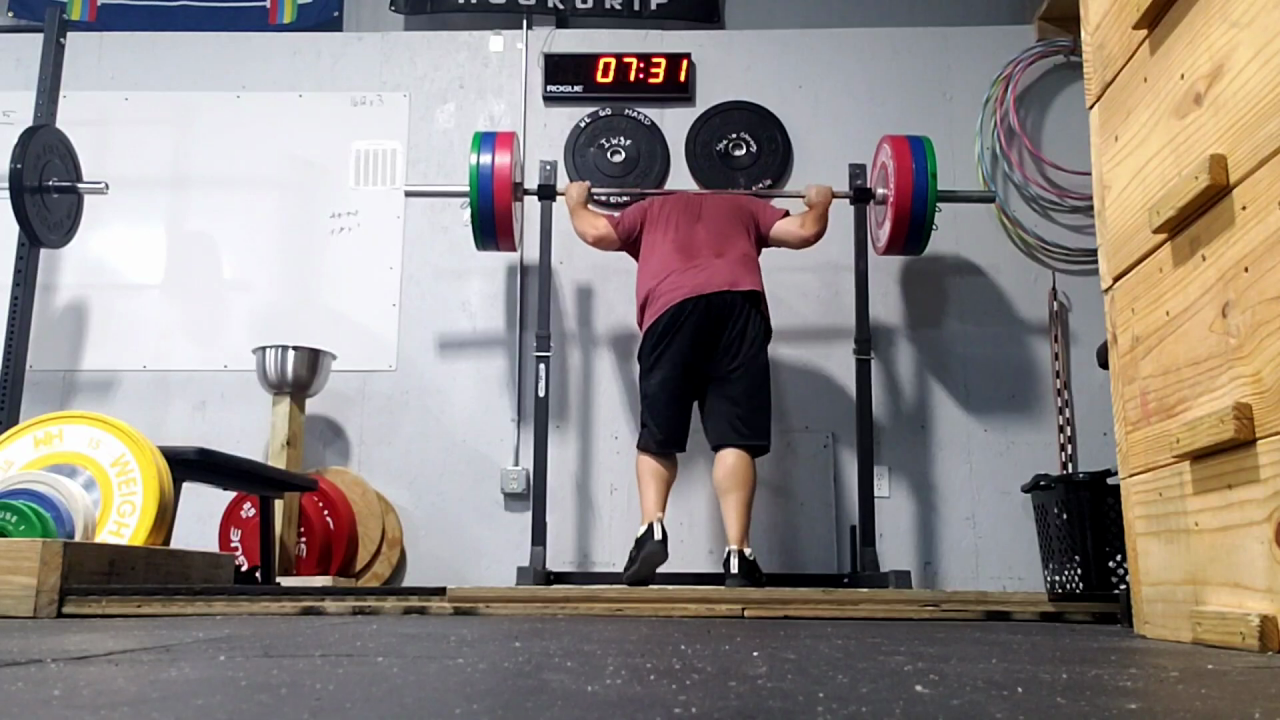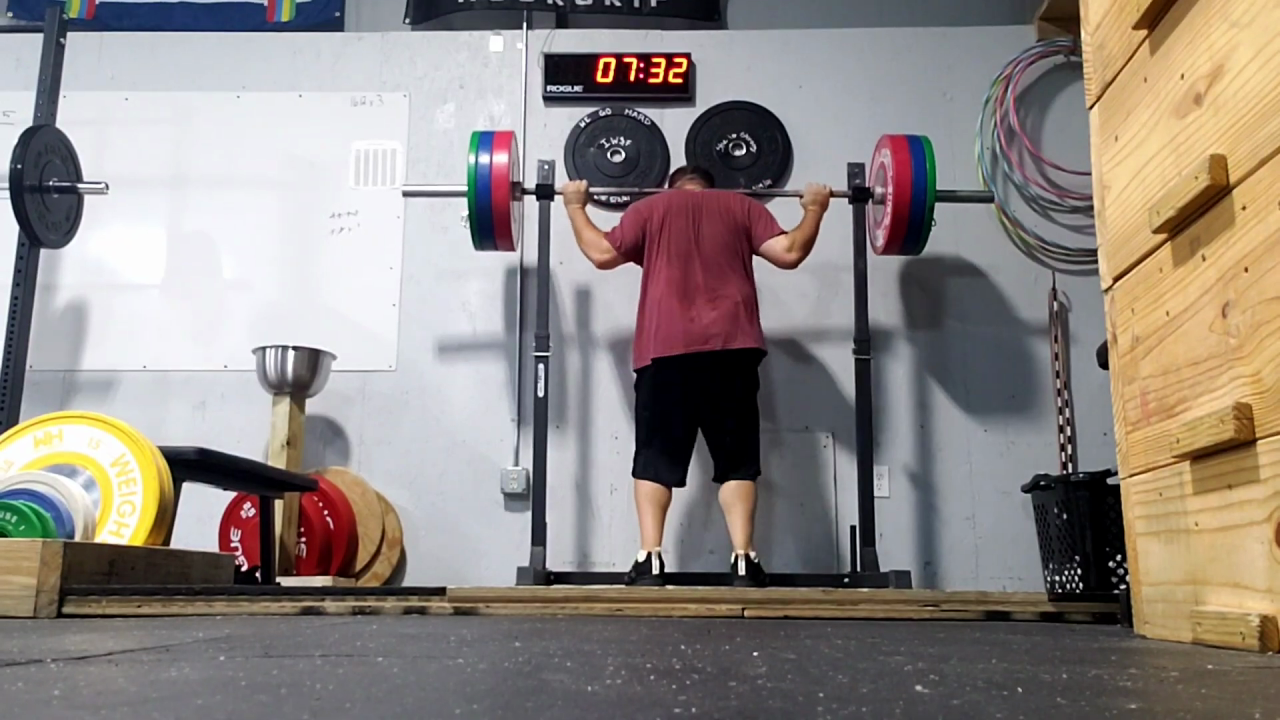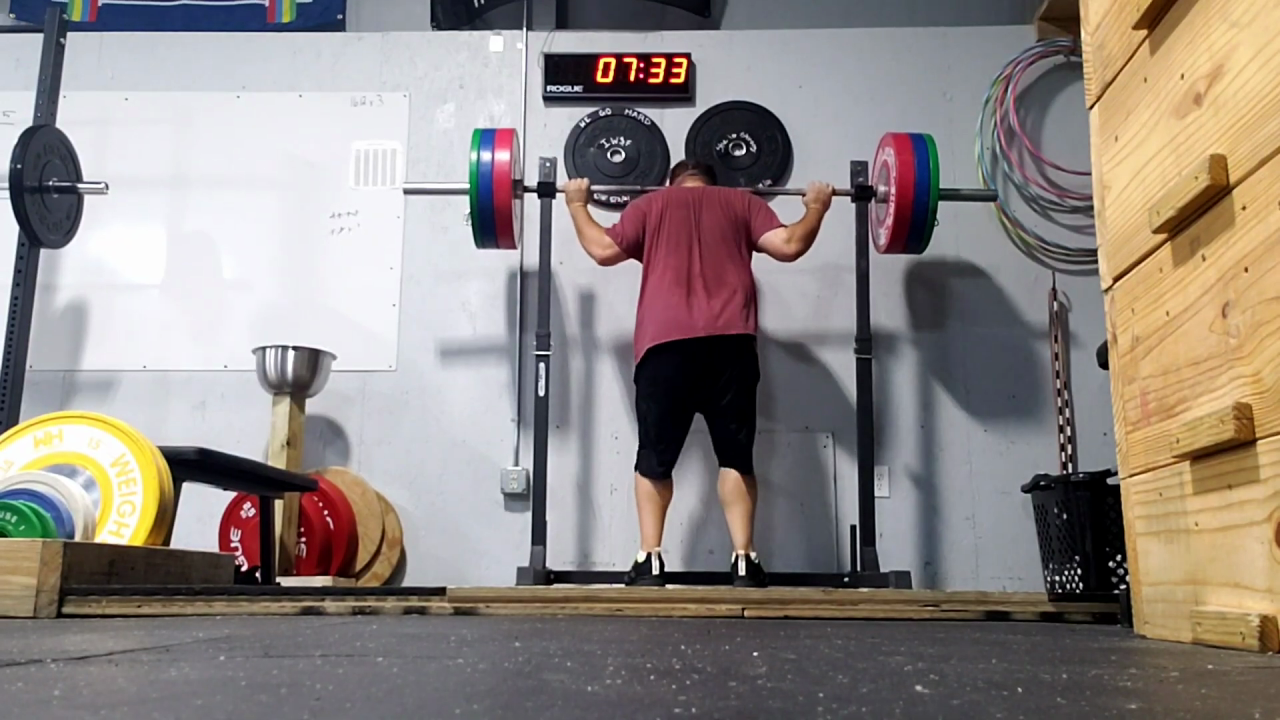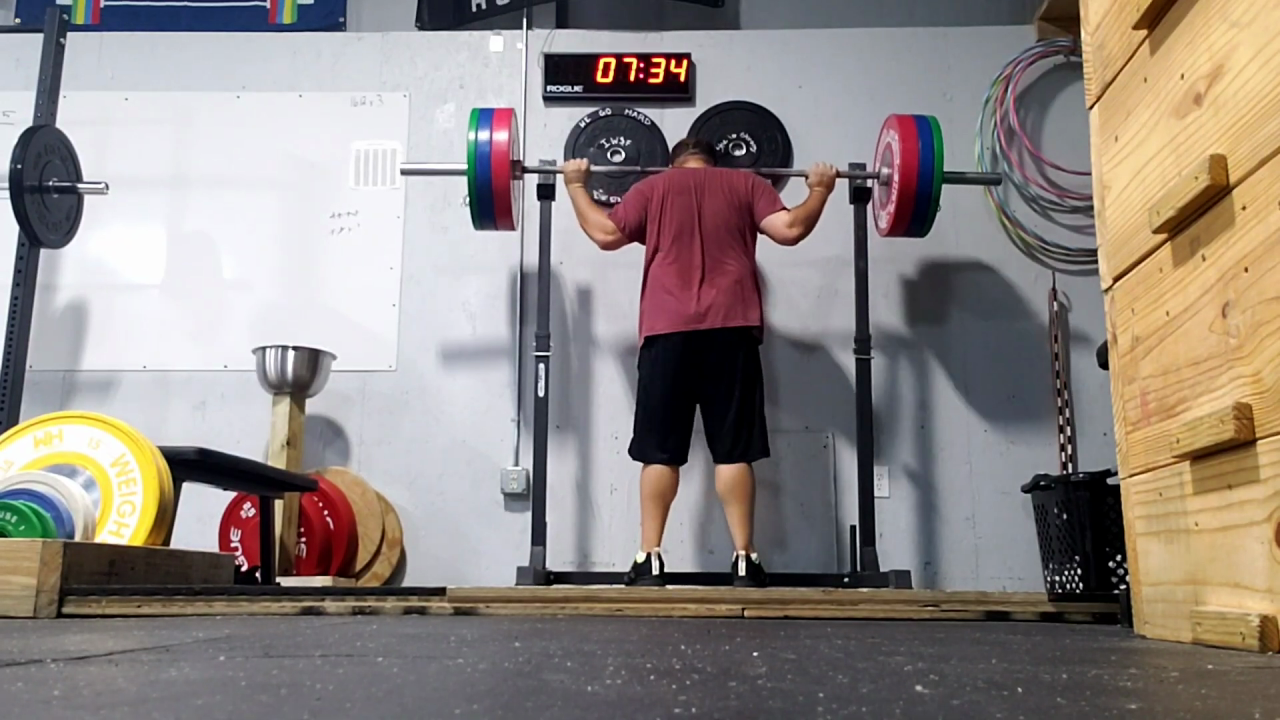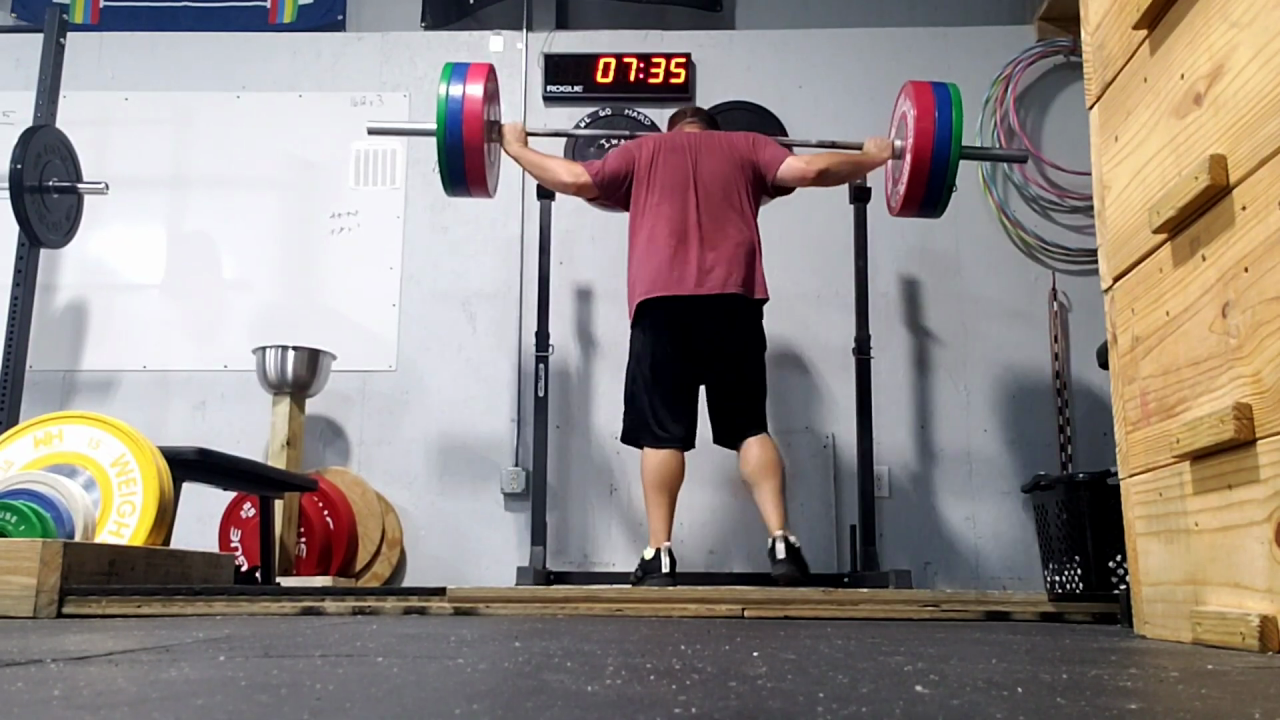
dt=1s
person 1, frame 1
left shoulder: (653, 209)
right shoulder: (745, 205)
left elbow: (594, 231)
right elbow: (805, 231)
left wrist: (576, 202)
right wrist: (819, 204)
left hip: (671, 307)
right hip: (737, 303)
left knee: (658, 437)
right knee: (736, 438)
left ankle: (652, 531)
right ankle: (737, 558)
person 1, frame 2
left shoulder: (649, 208)
right shoulder: (743, 207)
left elbow: (602, 253)
right elbow: (790, 252)
left wrist: (575, 207)
right wrist: (814, 210)
left hip: (665, 350)
right hip: (730, 349)
left knee: (654, 462)
right knee: (736, 464)
left ankle: (650, 561)
right ankle: (744, 561)
person 1, frame 3
left shoulder: (650, 205)
right shoulder: (742, 203)
left elbow: (603, 250)
right elbow: (790, 245)
left wrist: (577, 205)
right wrist: (817, 207)
left hip: (665, 341)
right hip: (730, 339)
left knee: (654, 459)
right knee: (735, 457)
left ankle: (649, 560)
right ankle: (744, 560)
person 1, frame 4
left shoulder: (652, 187)
right shoulder: (746, 184)
left elbow: (605, 233)
right elbow: (789, 229)
left wrist: (576, 185)
right wrist: (820, 188)
left hip: (668, 330)
right hip: (731, 329)
left knee: (659, 451)
right knee: (734, 450)
left ankle: (650, 560)
right ankle: (744, 560)
person 1, frame 5
left shoulder: (642, 150)
right shoulder: (747, 146)
left elbow: (575, 179)
right elbow: (807, 170)
left wrist: (515, 147)
right wrist: (874, 158)
left hip: (662, 300)
right hip: (732, 297)
left knee: (661, 433)
right knee: (749, 427)
left ankle: (659, 556)
right ankle: (781, 544)
